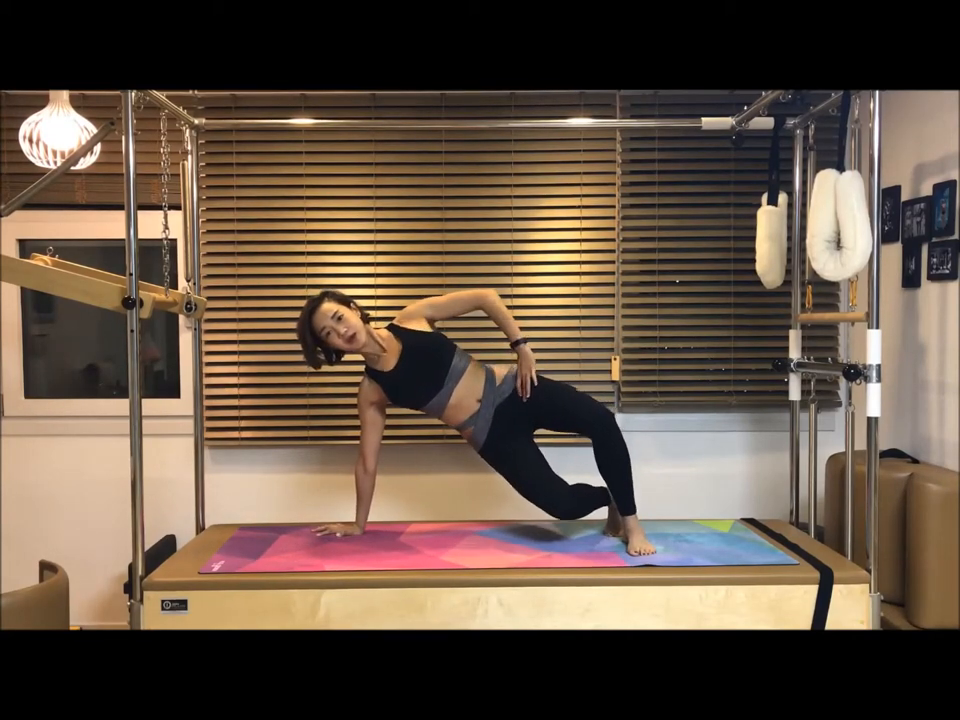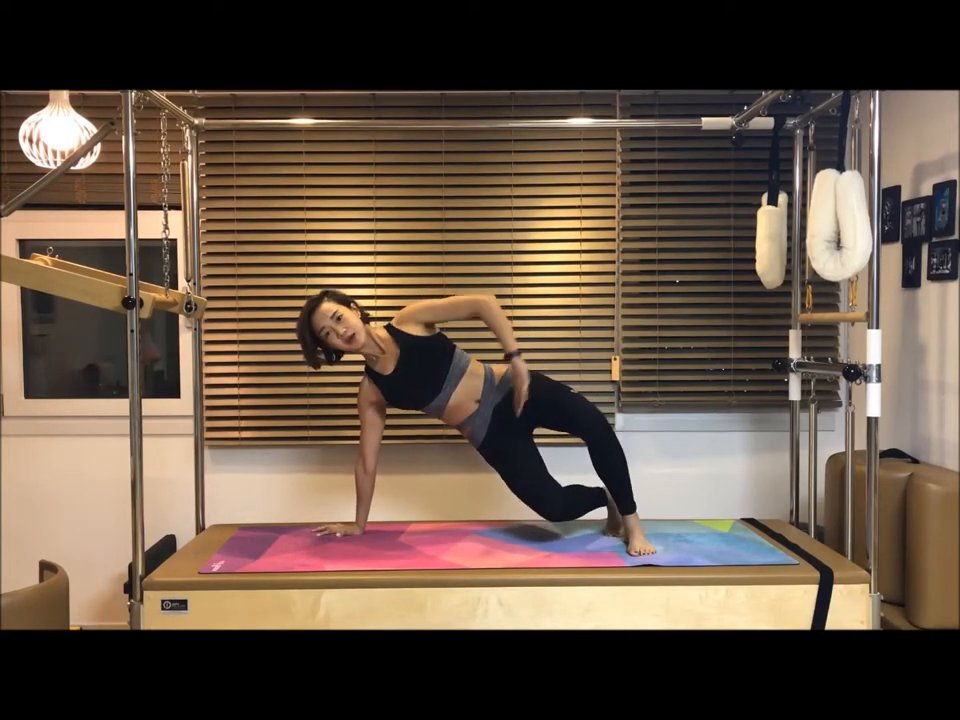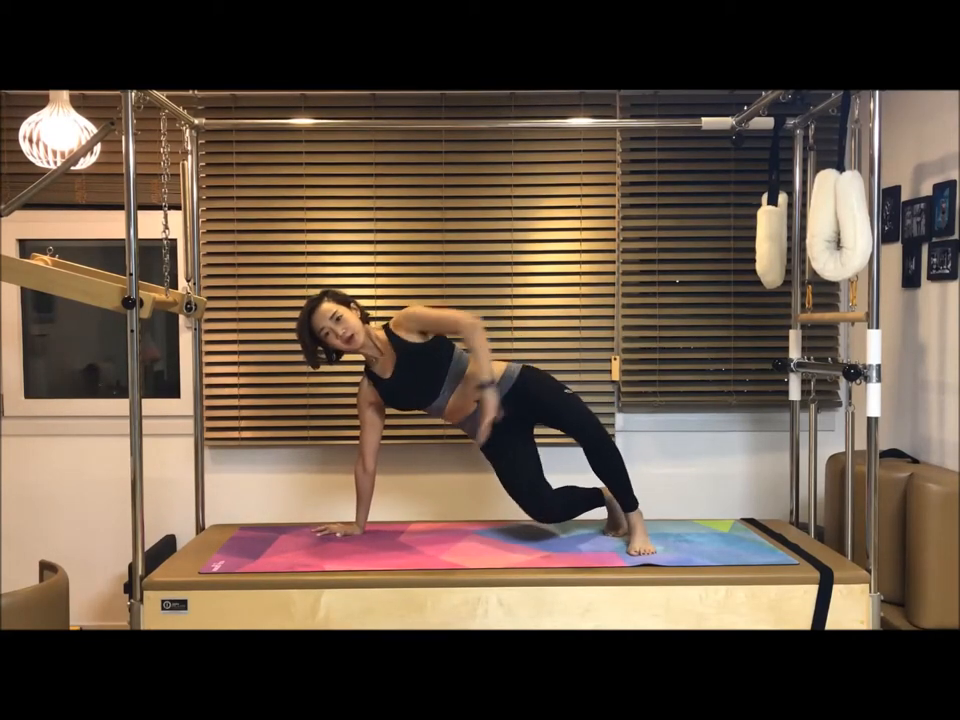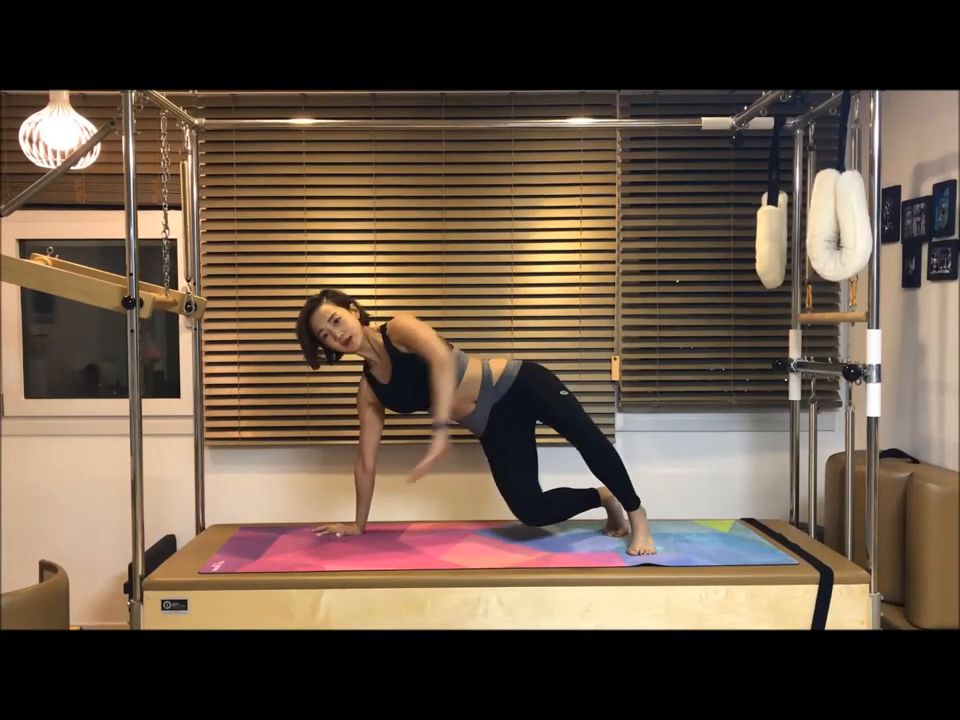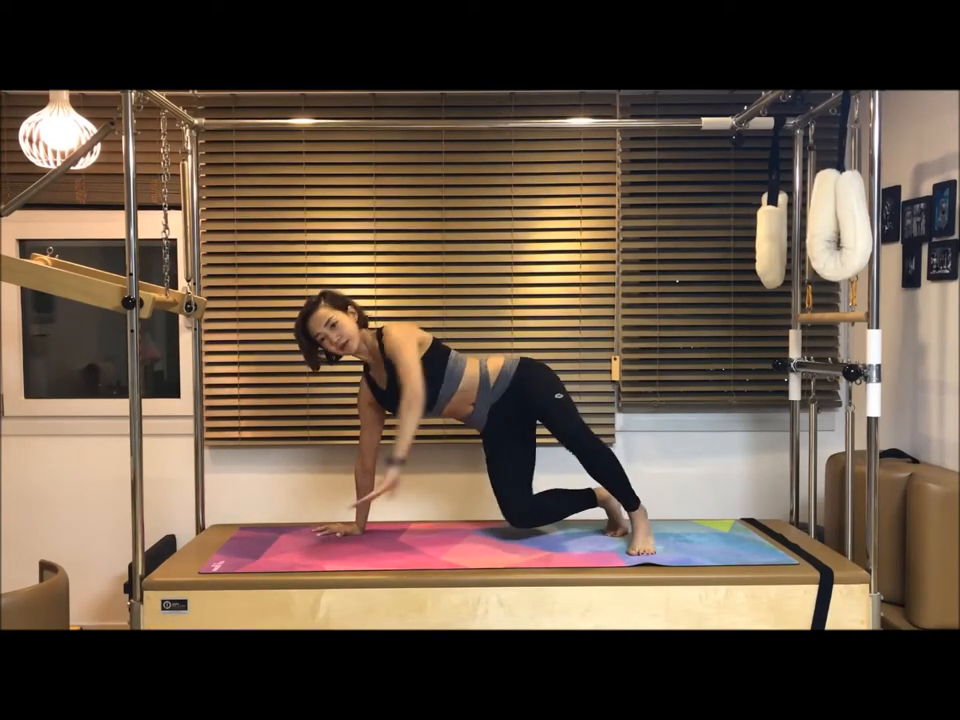
dt=0.1s
person 1, frame 1
left shoulder: (412, 319)
right shoulder: (371, 390)
left elbow: (486, 297)
right elbow: (367, 462)
left wrist: (521, 346)
right wrist: (358, 524)
left hip: (514, 391)
right hip: (493, 435)
left knee: (600, 420)
right knee: (563, 505)
left ankle: (630, 521)
right ankle: (610, 497)
person 1, frame 2
left shoulder: (409, 321)
right shoulder: (371, 389)
left elbow: (482, 303)
right elbow: (367, 461)
left wrist: (514, 357)
right wrist: (358, 523)
left hip: (516, 387)
right hip: (493, 431)
left knee: (592, 423)
right knee: (553, 506)
left ankle: (631, 519)
right ankle: (607, 496)
person 1, frame 3
left shoulder: (406, 325)
right shoulder: (370, 389)
left elbow: (467, 322)
right elbow: (366, 461)
left wrist: (486, 388)
right wrist: (358, 524)
left hip: (516, 386)
right hip: (495, 430)
left knee: (585, 426)
right knee: (545, 508)
left ankle: (633, 517)
right ankle: (605, 497)
person 1, frame 4
left shoulder: (399, 329)
right shoulder: (369, 389)
left elbow: (442, 356)
right elbow: (366, 459)
left wrist: (441, 430)
right wrist: (359, 523)
left hip: (519, 382)
right hip: (495, 424)
left knee: (579, 430)
right knee: (529, 509)
left ankle: (636, 513)
right ankle: (604, 496)
person 1, frame 5
left shoulder: (395, 336)
right shoulder: (368, 389)
left elbow: (415, 393)
right elbow: (366, 459)
left wrist: (396, 464)
right wrist: (359, 523)
left hip: (519, 380)
right hip: (496, 423)
left knee: (574, 434)
right knee: (521, 514)
left ankle: (636, 513)
right ankle: (601, 496)
